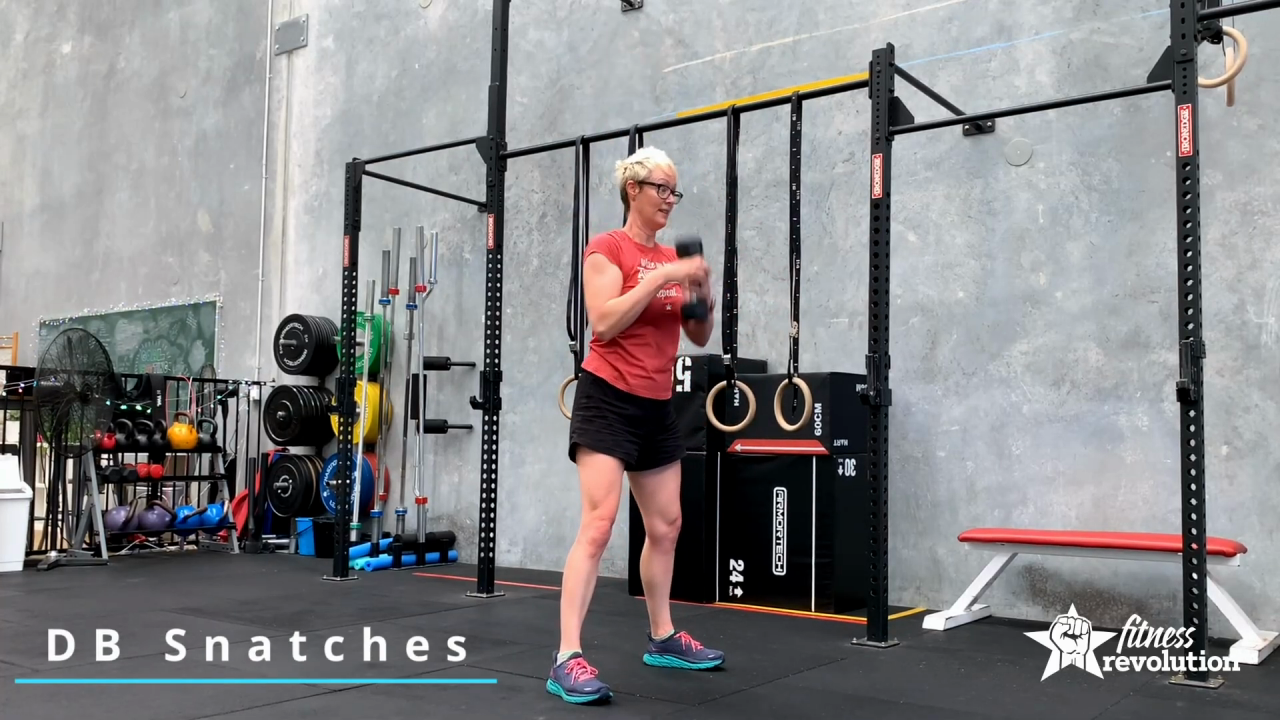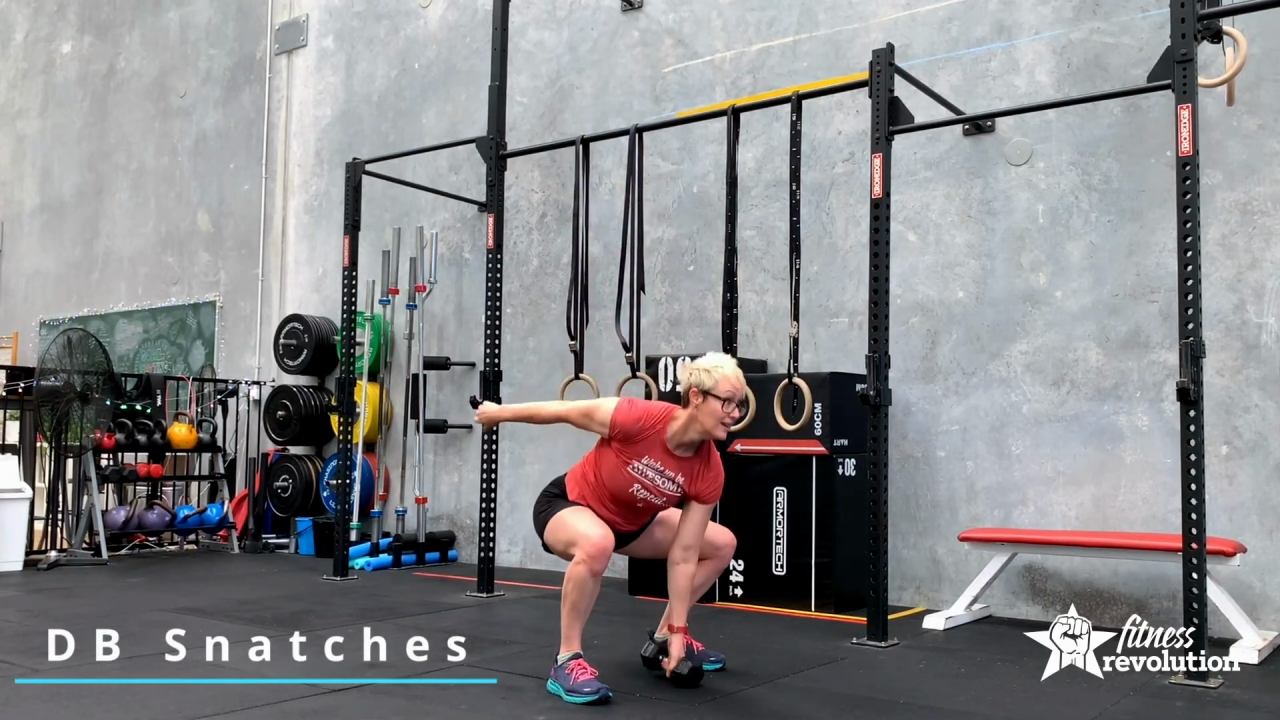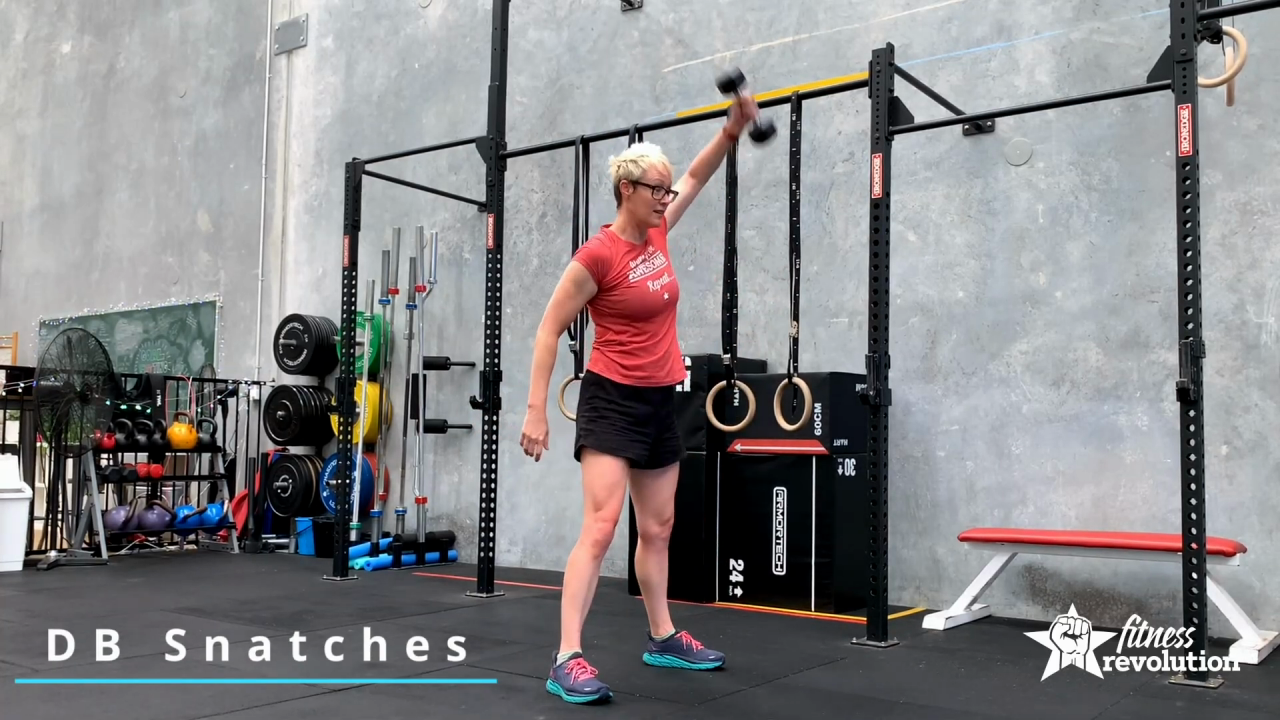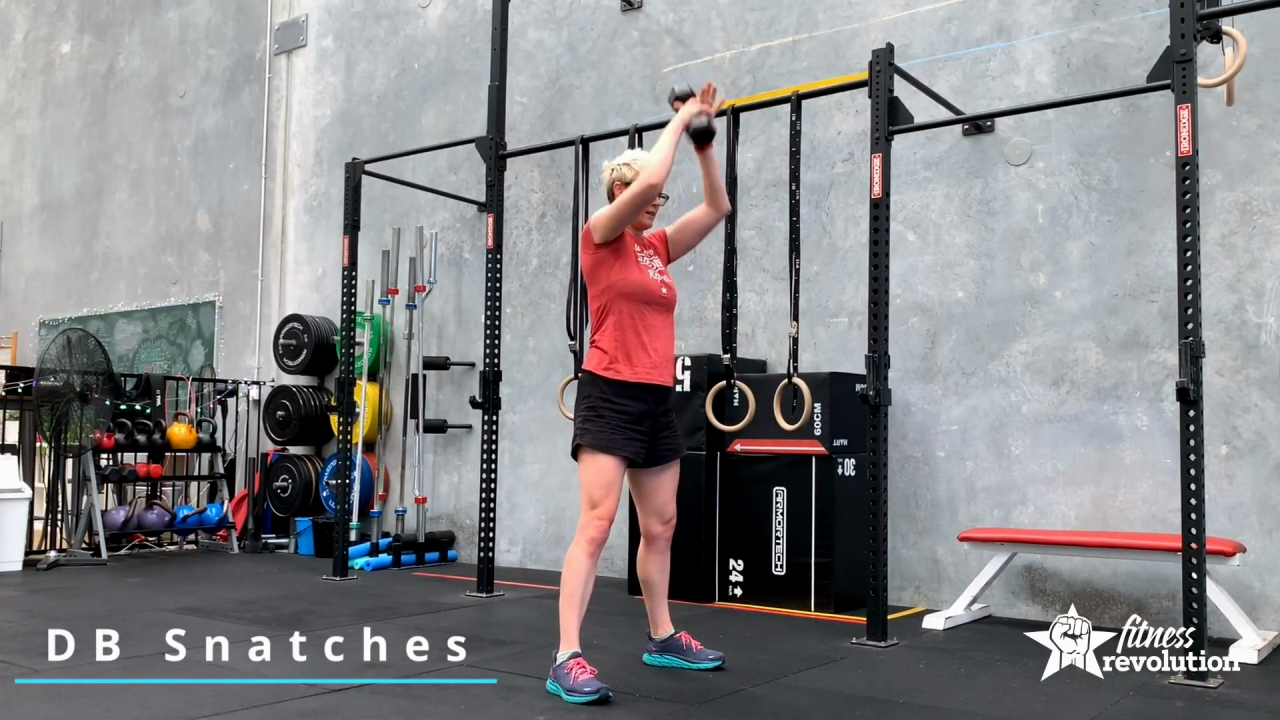
dt=0.7s
person 1, frame 1
left shoulder: (676, 262)
right shoulder: (607, 250)
left elbow: (700, 335)
right elbow: (601, 324)
left wrist: (699, 295)
right wrist: (660, 285)
left hip: (656, 409)
right hip: (606, 403)
left knee: (664, 528)
right knee: (598, 528)
left ankle: (662, 638)
right ankle: (566, 658)
person 1, frame 2
left shoulder: (708, 472)
right shoulder: (635, 418)
left elbow: (683, 555)
right elbow: (565, 411)
left wrist: (677, 630)
right wrist: (501, 413)
right hip: (565, 503)
left knee: (722, 543)
right knee: (596, 544)
left ankle: (662, 639)
right ankle: (568, 661)
person 1, frame 3
left shoulder: (656, 233)
right shoulder: (596, 255)
left elbow: (698, 173)
right elbow: (549, 330)
left wrist: (733, 126)
right wrist: (535, 408)
left hip: (660, 401)
right hip: (610, 401)
left knee: (657, 529)
right knee: (600, 528)
left ankle: (662, 637)
right ankle: (566, 660)
person 1, frame 4
left shoulder: (656, 247)
right shoulder: (601, 236)
left elbow: (717, 208)
right elbow: (648, 178)
left wrist: (703, 137)
right wrist: (678, 119)
left hip: (657, 401)
right hip: (610, 396)
left knee: (660, 527)
right knee: (595, 526)
left ankle: (662, 636)
right ankle: (567, 658)
